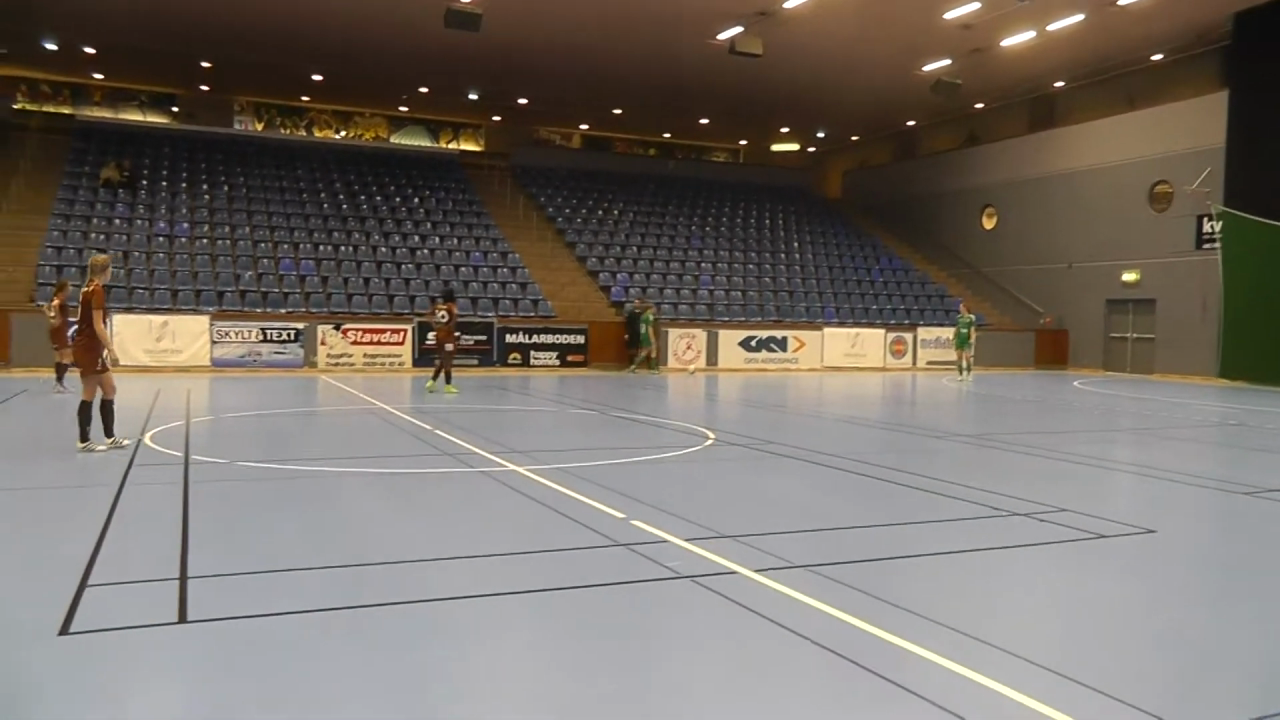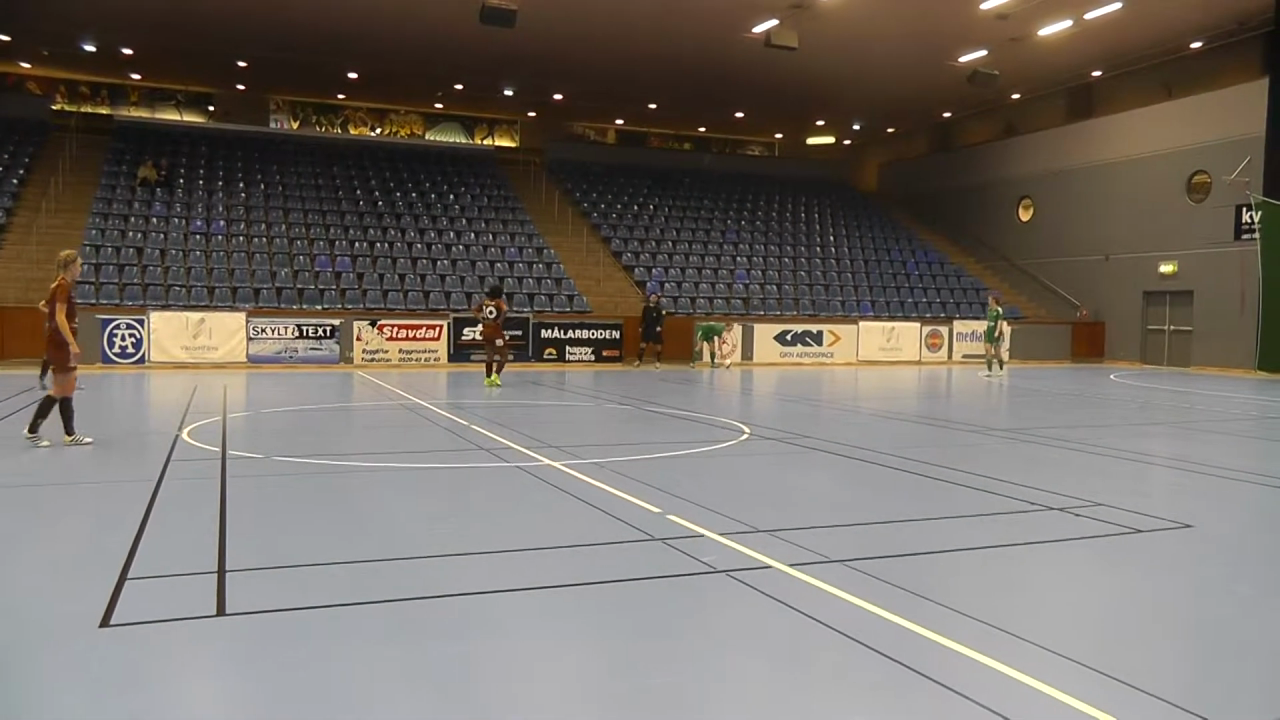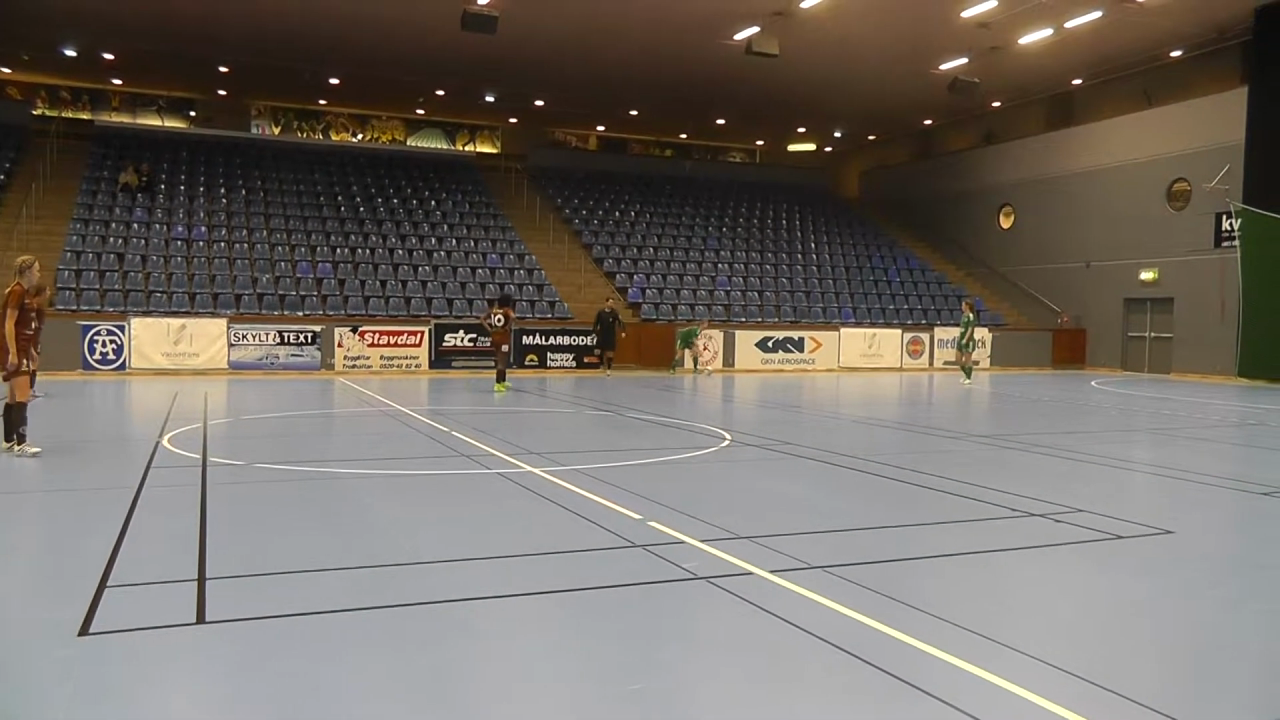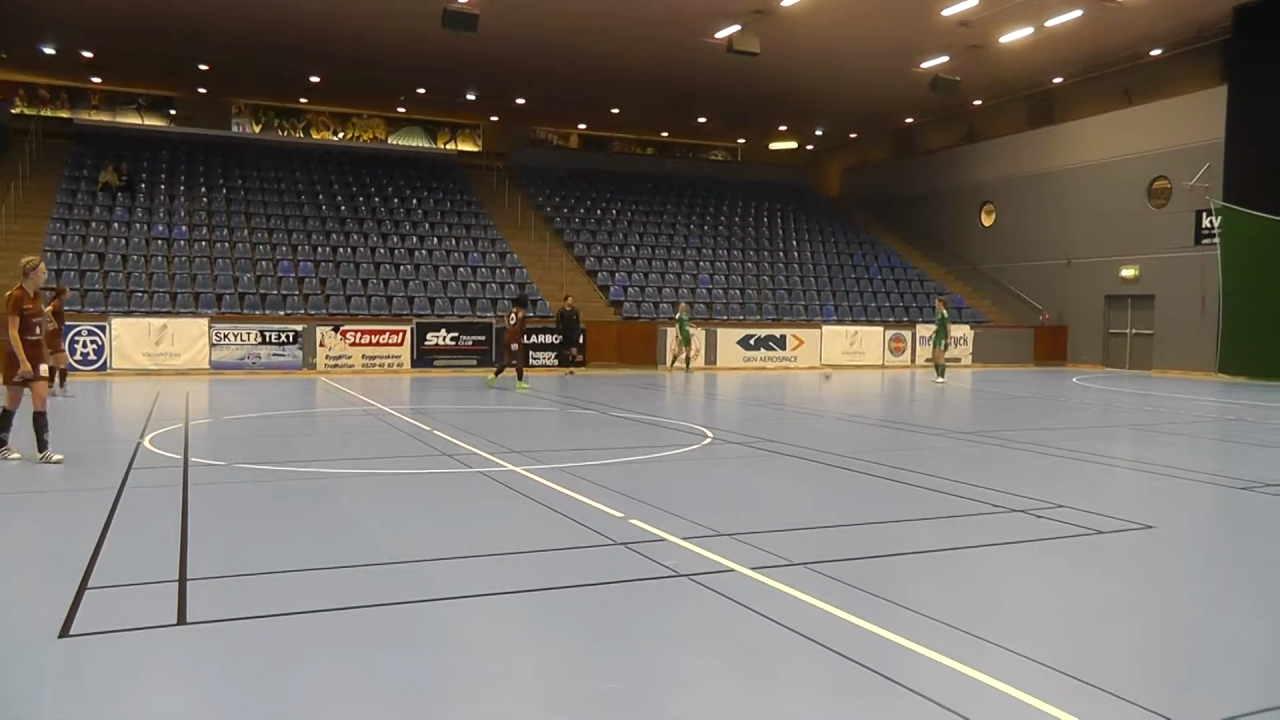
dt=1s
person 1, frame 1
left shoulder: (88, 289)
right shoulder: (96, 291)
right elbow: (98, 324)
right wrist: (110, 350)
left hip: (89, 348)
right hip: (88, 348)
left knee: (110, 391)
right knee: (90, 395)
left ankle: (110, 436)
right ankle: (85, 441)
person 1, frame 2
left shoulder: (63, 285)
right shoulder: (63, 286)
right elbow: (60, 318)
right wrist: (73, 344)
left hip: (61, 345)
right hip: (60, 345)
left knee: (68, 391)
right knee: (58, 392)
left ankle: (71, 435)
right ankle: (32, 432)
person 1, frame 3
left shoulder: (24, 292)
right shoulder: (16, 292)
right elbow: (9, 324)
left wrist: (30, 350)
right wrist: (12, 353)
left hip: (22, 350)
right hip: (14, 351)
left knee: (14, 397)
right knee: (22, 397)
left ankle: (9, 441)
right ankle: (21, 444)
person 1, frame 4
left shoulder: (38, 296)
right shoulder: (17, 296)
left wrist: (39, 353)
right wrist: (23, 361)
left hip: (37, 356)
right hip: (19, 357)
left knee: (41, 402)
left ankle: (44, 451)
